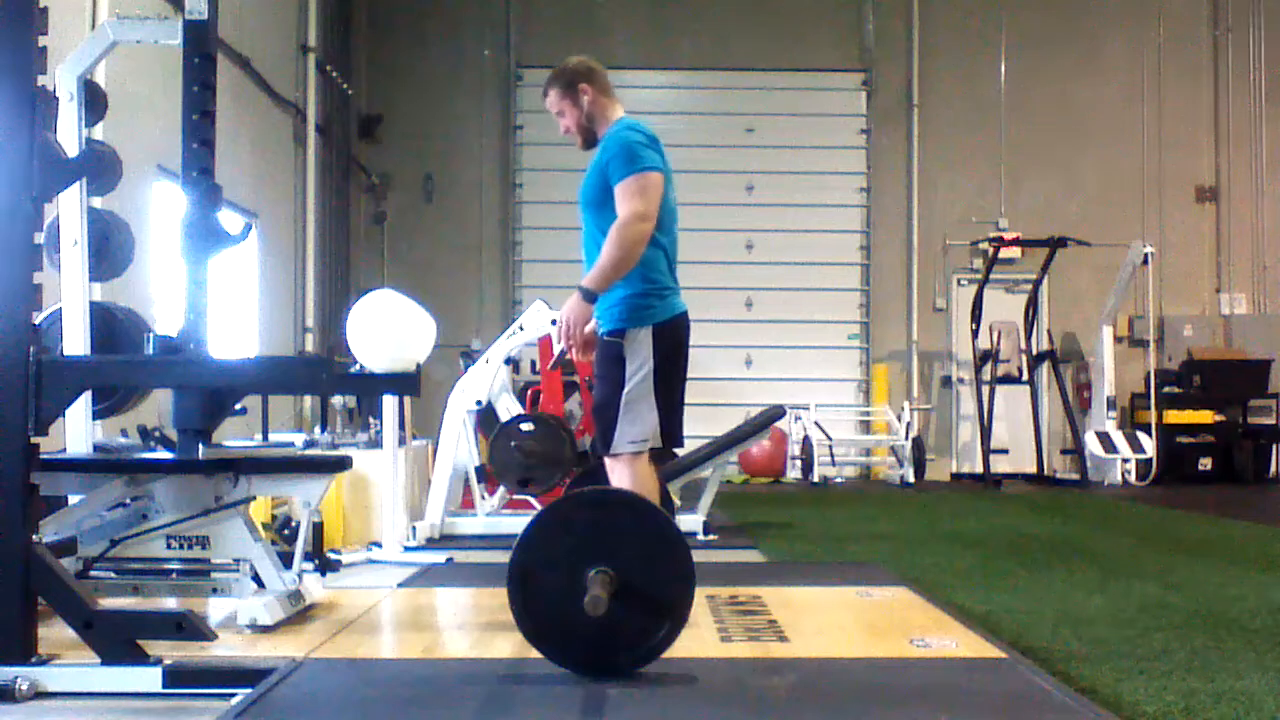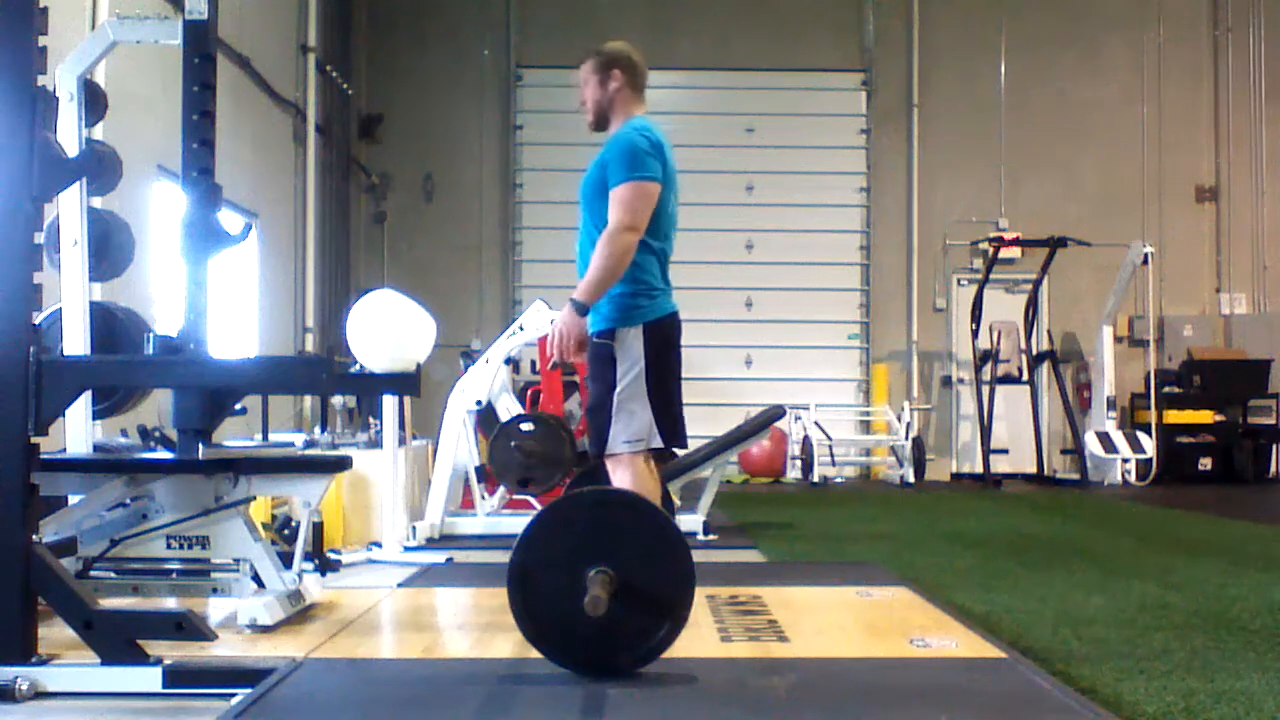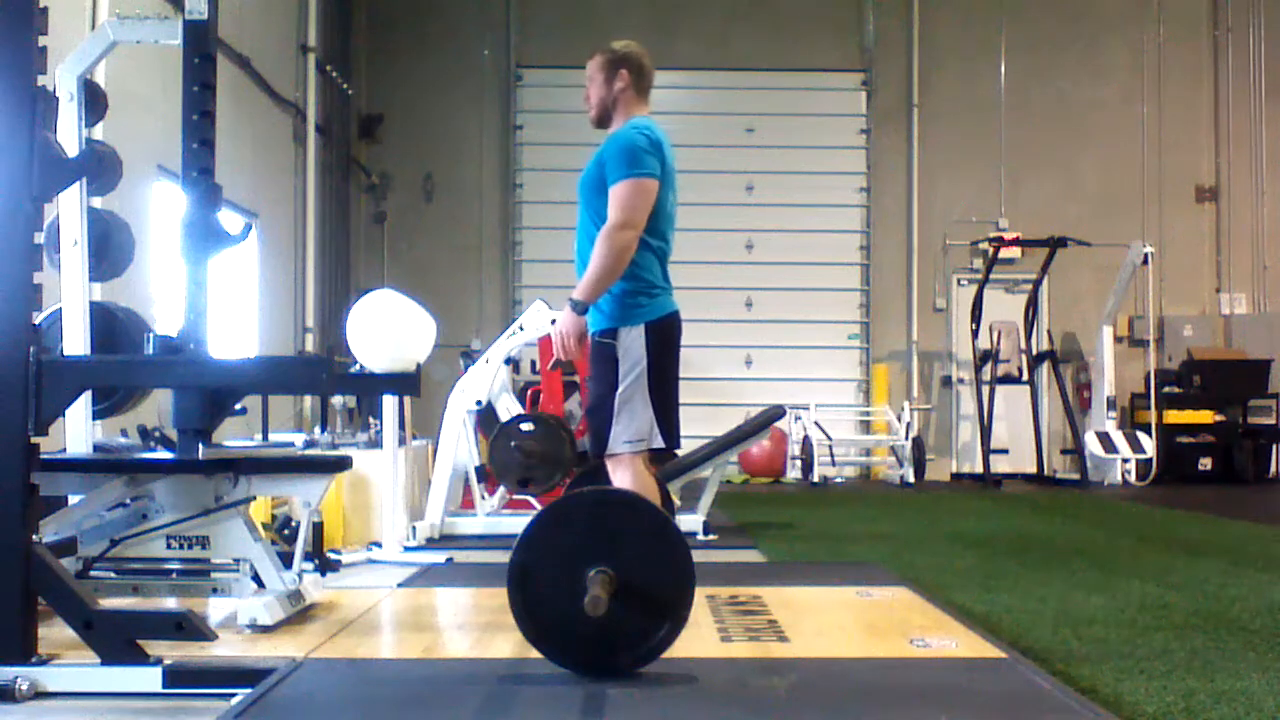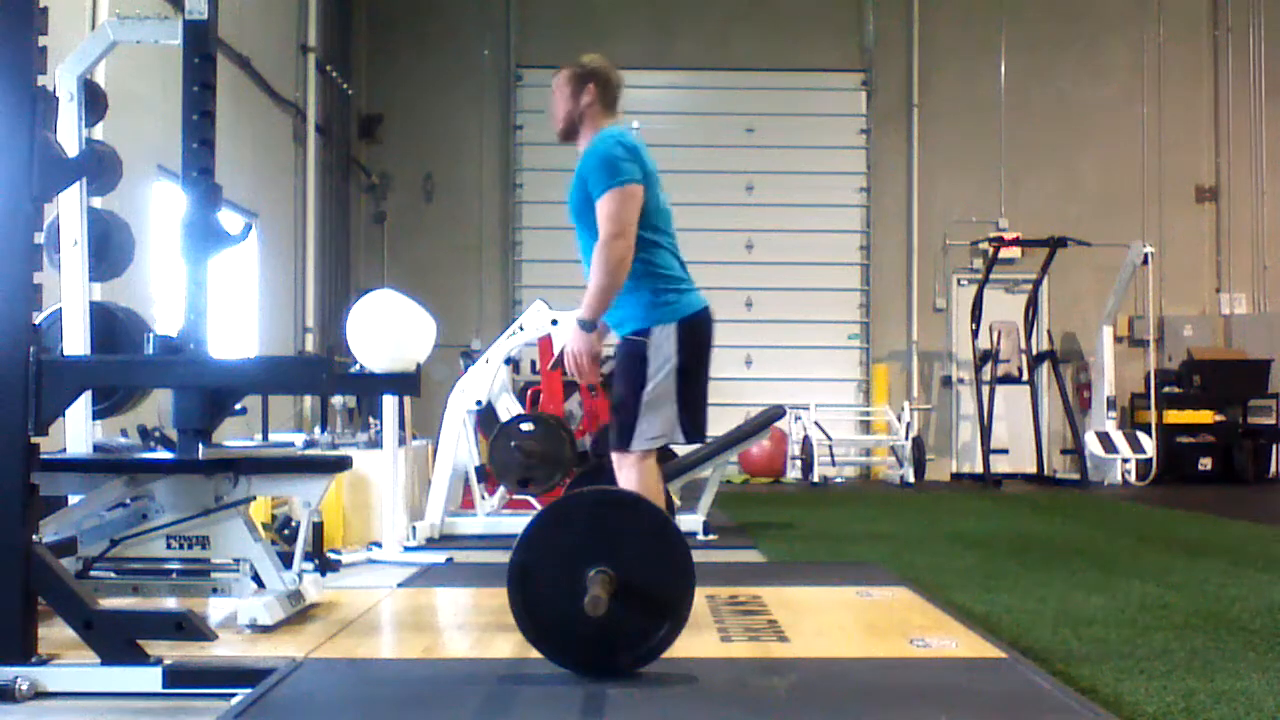
dt=0.3s
person 1, frame 1
left shoulder: (627, 141)
right shoulder: (617, 149)
left elbow: (636, 224)
left wrist: (586, 293)
right wrist: (599, 319)
left hip: (638, 323)
right hip: (636, 320)
left knee: (624, 451)
right knee: (629, 451)
person 1, frame 2
left shoulder: (633, 143)
right shoulder: (631, 145)
left elbow: (625, 234)
left wrist: (576, 307)
right wrist: (591, 316)
left hip: (631, 323)
right hip: (631, 320)
left knee: (626, 453)
right knee: (631, 451)
person 1, frame 3
left shoulder: (632, 140)
right shoulder: (633, 143)
left elbow: (623, 232)
left wrist: (577, 305)
right wrist: (591, 312)
left hip: (631, 324)
right hip: (632, 321)
left knee: (626, 453)
right knee: (626, 452)
person 1, frame 4
left shoulder: (606, 150)
right shoulder: (607, 151)
left elbow: (618, 241)
left wrist: (586, 325)
right wrist: (597, 326)
left hip: (663, 323)
right hip: (662, 321)
left knee: (632, 451)
right knee: (632, 450)
